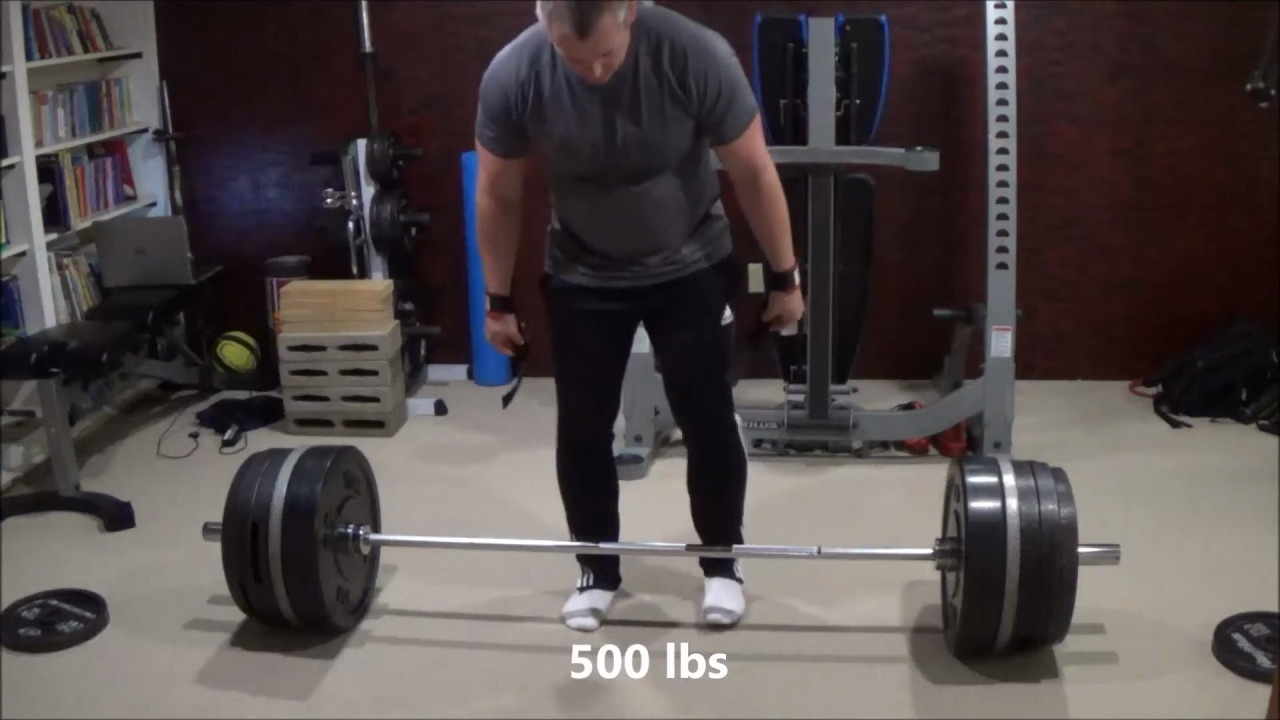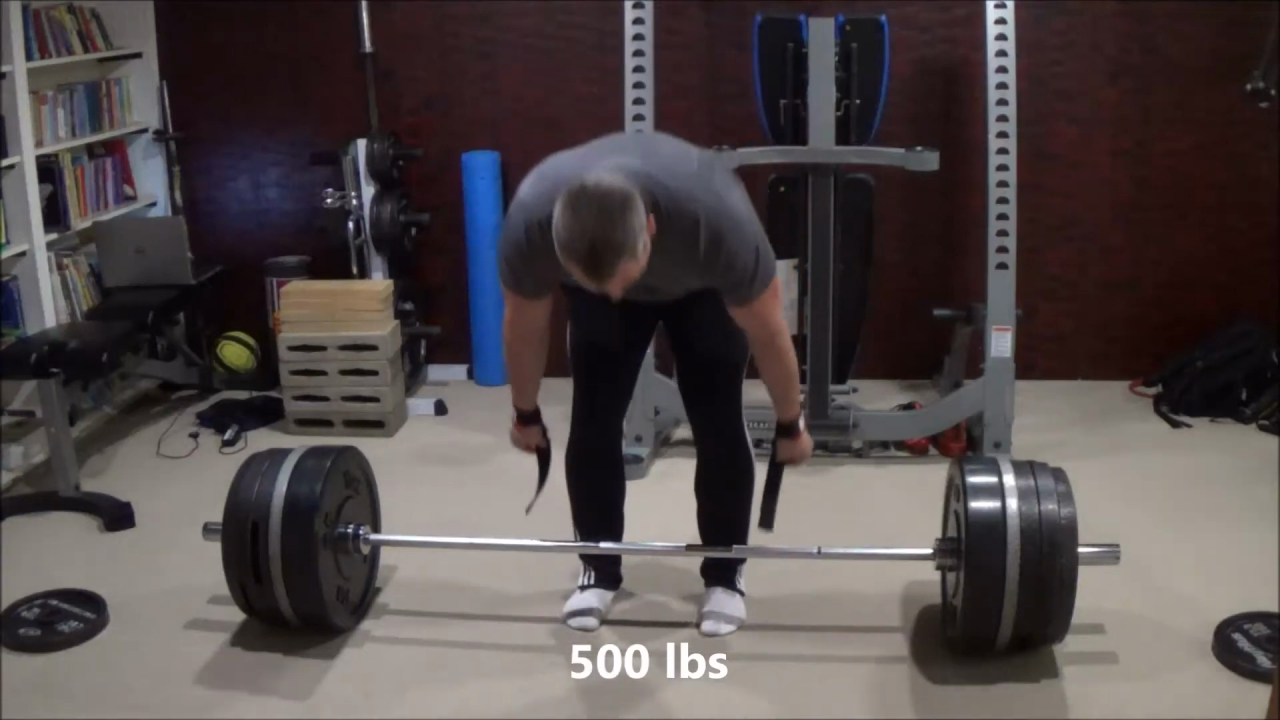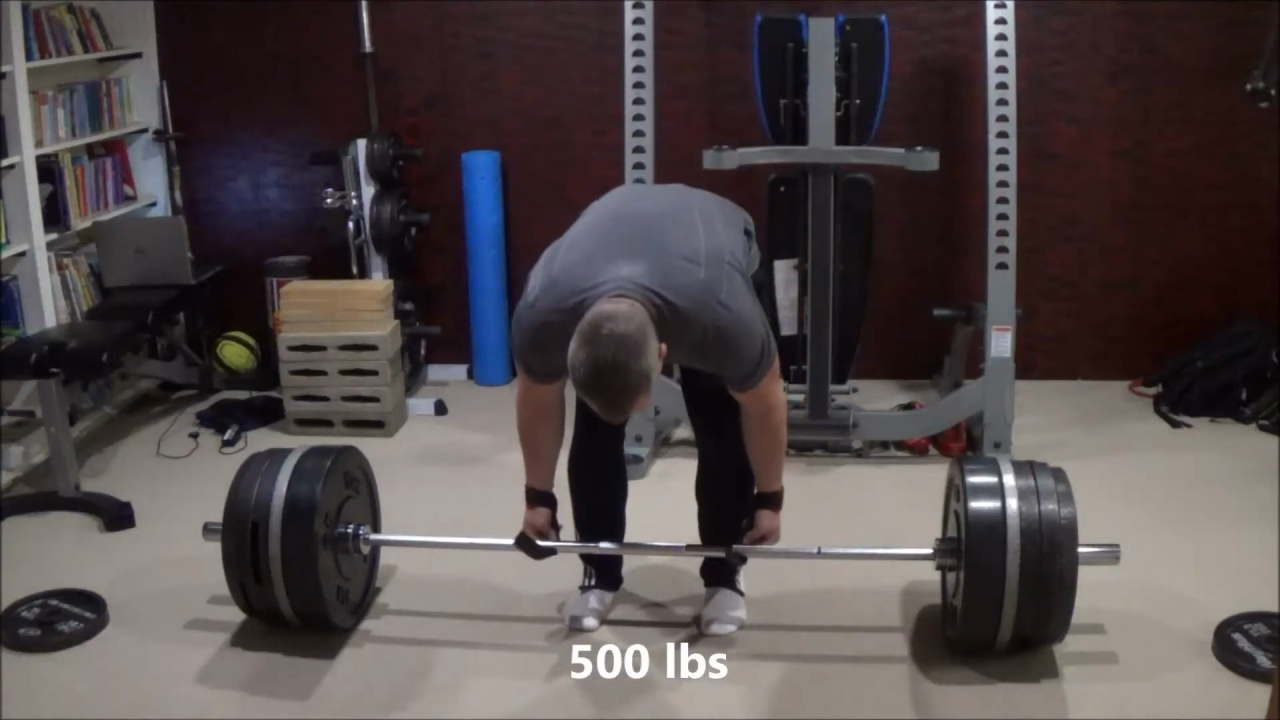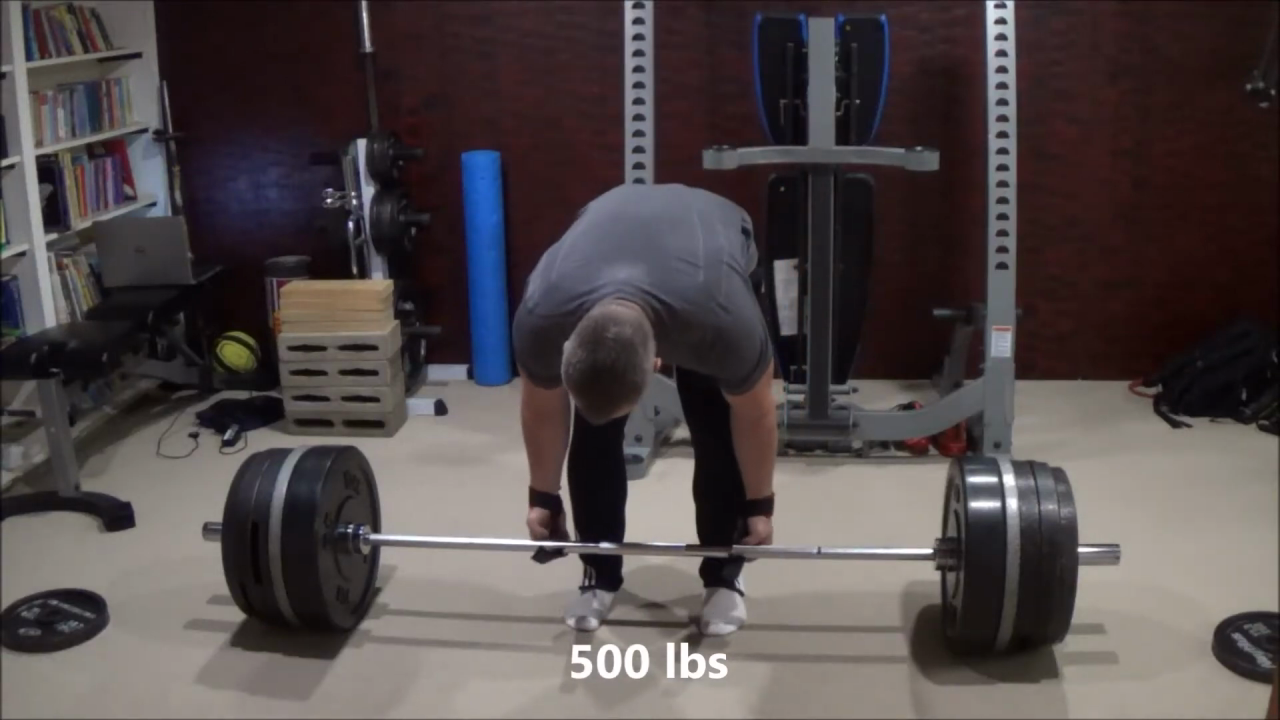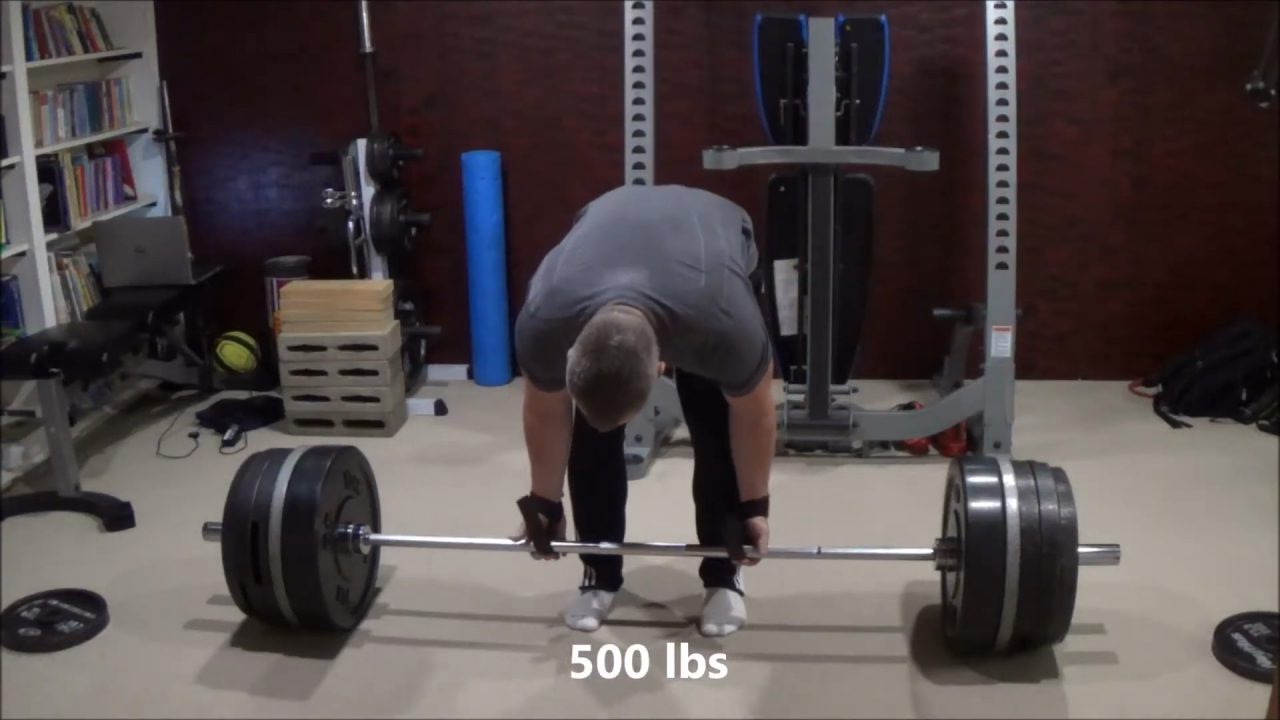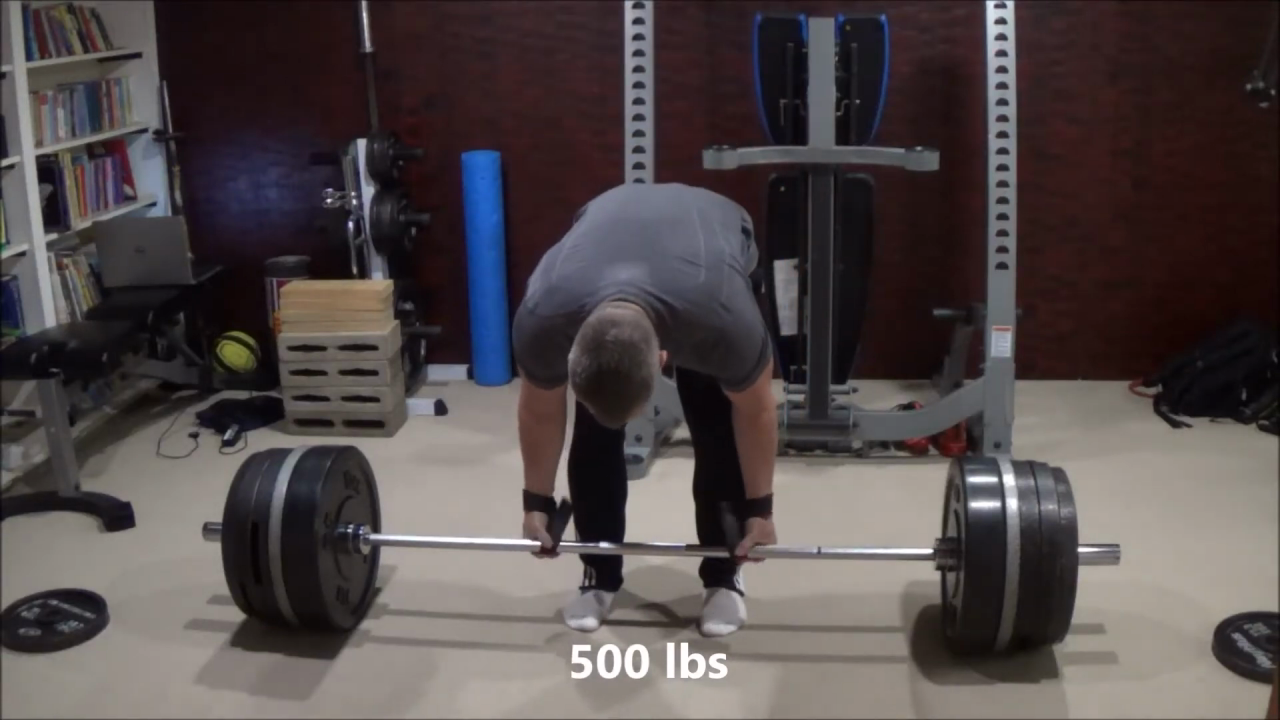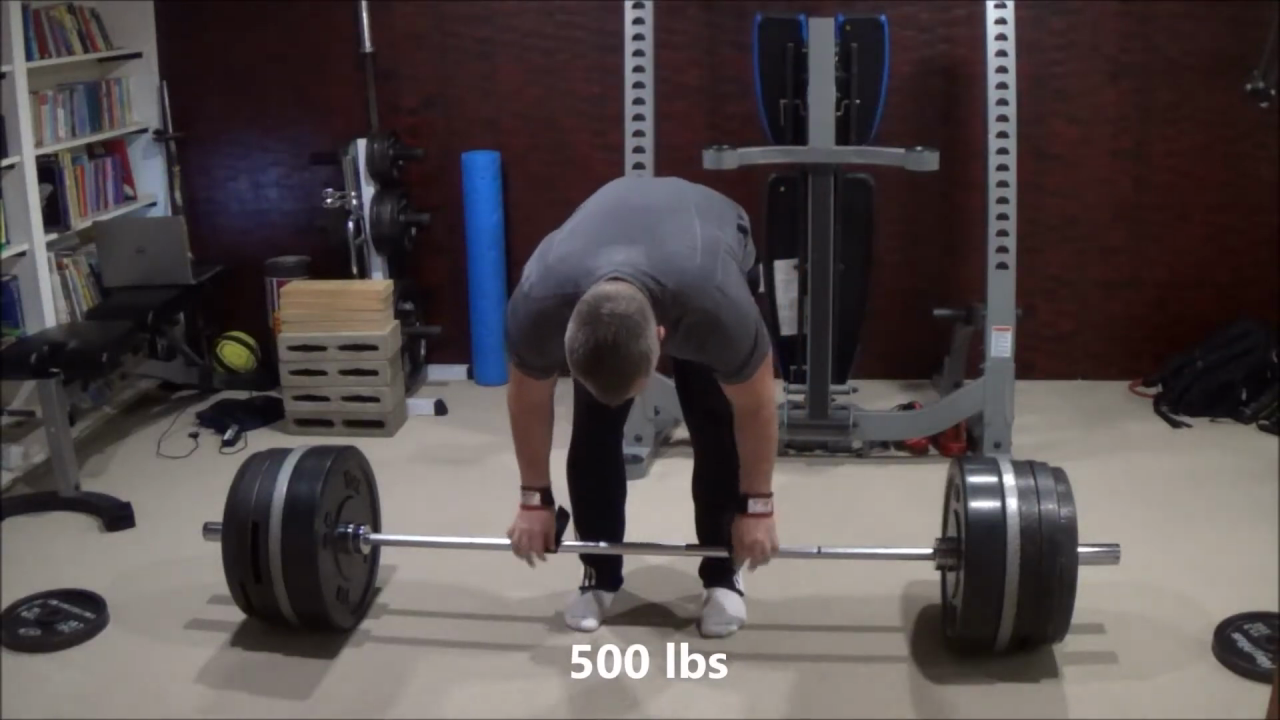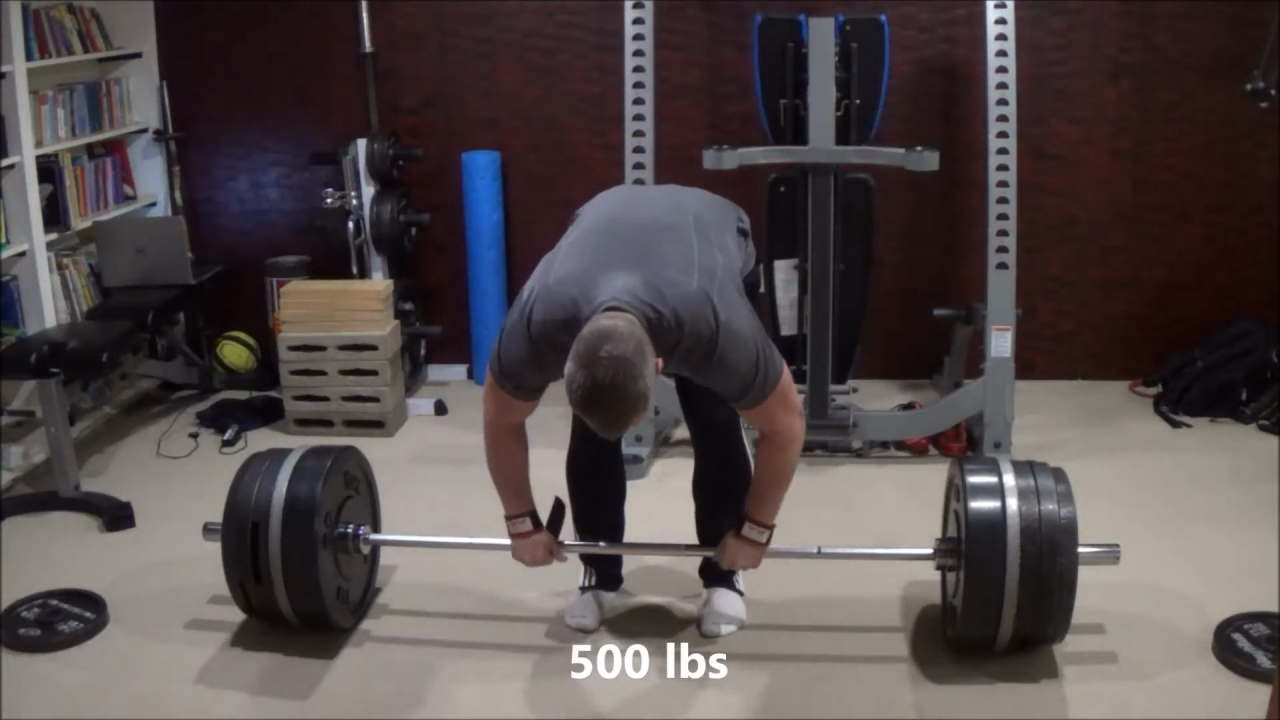
dt=0.4s
person 1, frame 1
left shoulder: (694, 55)
right shoulder: (513, 75)
left elbow: (753, 172)
right elbow: (497, 195)
left wrist: (785, 277)
right wrist: (499, 301)
left hip: (692, 269)
right hip: (581, 277)
left knee: (708, 422)
right knee: (582, 431)
left ankle: (722, 563)
right ankle: (597, 569)
person 1, frame 2
left shoulder: (716, 215)
right shoulder: (531, 219)
left elbow: (767, 329)
right elbow: (523, 323)
left wrist: (790, 424)
right wrist: (526, 412)
left hip: (705, 288)
left knee: (718, 424)
right knee: (594, 421)
left ankle: (725, 574)
right ankle: (598, 569)
person 1, frame 3
left shoulder: (724, 318)
right shoulder: (542, 316)
left elbow: (765, 407)
right elbow: (538, 406)
left wrist: (769, 499)
right wrist: (537, 496)
left knee: (722, 431)
right knee: (593, 432)
left ankle: (724, 575)
right ankle: (599, 573)
person 1, frame 4
left shoulder: (723, 320)
right shoulder: (541, 319)
left elbow: (754, 415)
right elbow: (543, 411)
left wrist: (760, 504)
right wrist: (543, 497)
left knee: (718, 431)
right knee: (592, 433)
left ankle: (722, 575)
right ankle: (599, 572)
person 1, frame 5
left shoulder: (724, 322)
right shoulder: (544, 322)
left elbow: (754, 415)
right elbow: (545, 414)
left wrist: (754, 505)
right wrist: (544, 503)
left knee: (717, 429)
right knee: (591, 431)
left ankle: (723, 574)
right ankle: (599, 573)
person 1, frame 6
left shoulder: (723, 318)
right shoulder: (542, 319)
left elbow: (754, 411)
right elbow: (541, 412)
left wrist: (759, 505)
right wrist: (537, 501)
left knee: (718, 428)
right knee: (591, 432)
left ankle: (723, 574)
right ankle: (599, 572)
person 1, frame 7
left shoulder: (718, 304)
right shoulder: (537, 304)
left elbow: (755, 409)
right elbow: (529, 401)
left wrist: (756, 505)
right wrist: (535, 498)
left knee: (713, 425)
right knee: (594, 428)
left ankle: (723, 575)
right ankle: (600, 572)
person 1, frame 8
left shoulder: (718, 329)
right shoulder: (536, 325)
left elbow: (785, 424)
right elbow: (501, 423)
left wrist: (755, 531)
right wrist: (522, 523)
left knee: (716, 426)
right knee: (589, 433)
left ankle: (722, 574)
right ankle: (599, 571)
